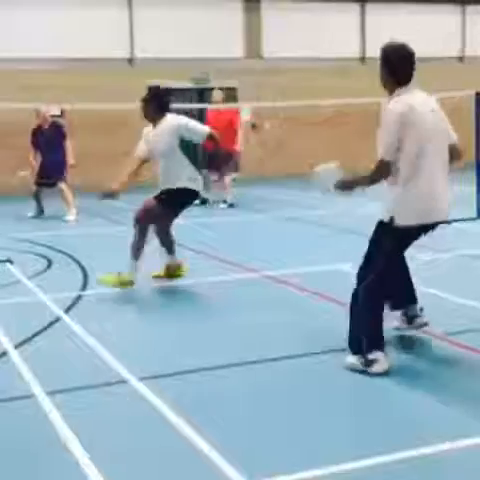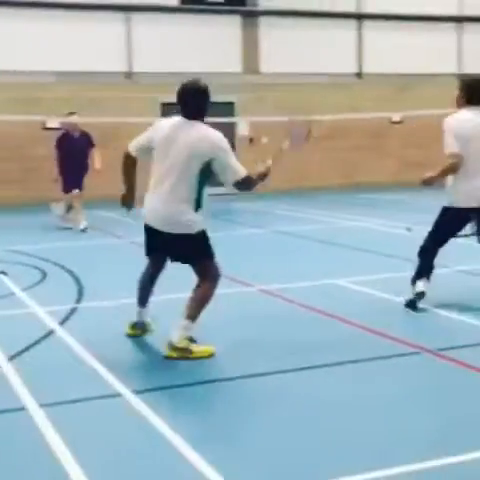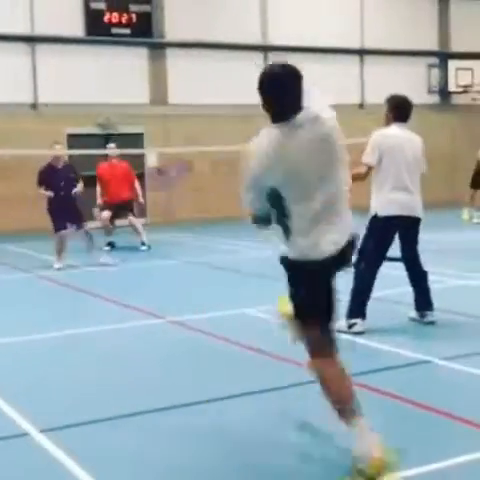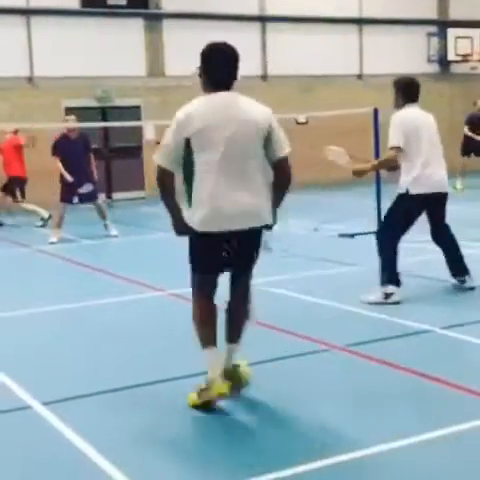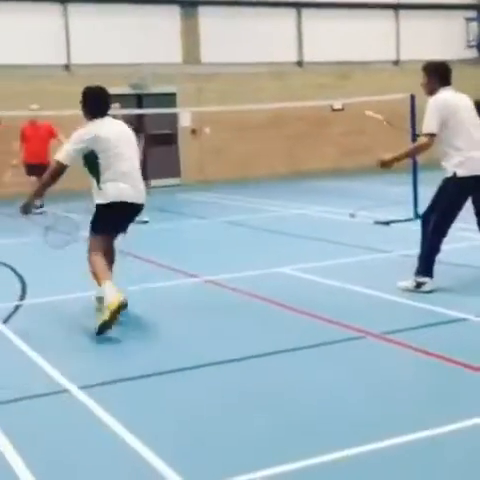
dt=1s
person 1, frame 1
left shoulder: (177, 124)
right shoulder: (149, 133)
left elbow: (211, 135)
right elbow: (138, 162)
right wrist: (119, 186)
left hip: (184, 186)
right hip: (169, 187)
left knee: (142, 217)
right knee: (161, 225)
left ankle: (130, 276)
right ankle: (174, 264)
person 1, frame 2
left shoulder: (160, 127)
right shoulder: (213, 139)
left elbow: (129, 155)
right elbow: (242, 183)
left wrist: (129, 191)
right wrist: (260, 175)
left hip: (153, 216)
right hip: (184, 221)
left knee: (155, 266)
right knee: (209, 277)
left ankle: (140, 321)
right ankle: (179, 340)
person 1, frame 3
left shoulder: (262, 153)
right shoulder: (323, 121)
left elbow: (260, 217)
left hip: (307, 253)
right hip: (342, 240)
left knee: (321, 351)
right ankle: (309, 319)
person 1, frame 4
left shoulder: (187, 115)
right shoulder: (262, 113)
left elbow: (164, 174)
right elbow: (283, 171)
left wrist: (176, 214)
right wrist: (272, 207)
left hip: (207, 219)
right hip: (252, 217)
left knee: (203, 292)
right knee: (240, 288)
left ankle: (214, 377)
right ankle: (231, 365)
person 1, frame 5
left shoulder: (86, 134)
right shoulder: (123, 127)
left elbow: (57, 169)
left wrist: (32, 198)
left hip: (113, 197)
right hip: (137, 196)
left knee: (96, 252)
right knee: (107, 241)
left ankle: (112, 299)
right ankle: (107, 294)
person 2, frame 1
left shoulder: (395, 109)
right shoulder: (429, 102)
left elbow: (385, 168)
right elbow: (455, 153)
left wrist: (353, 182)
left hip: (407, 208)
right hip: (435, 206)
left knee: (371, 276)
right knee: (389, 256)
left ankle: (370, 353)
right ankle: (411, 311)
person 2, frame 2
left shoulder: (454, 122)
left elbow: (454, 163)
left wrist: (434, 177)
left hip: (461, 198)
left knee: (431, 244)
left ankle: (420, 283)
person 2, frame 3
left shoulder: (381, 135)
right shoulder: (417, 140)
left elbow: (364, 172)
right elbow: (419, 173)
left hip: (387, 209)
right hip: (412, 209)
left knee: (366, 263)
right knee: (412, 259)
left ankle: (355, 319)
right ankle: (425, 310)
person 2, frame 4
left shoulder: (400, 117)
right shoulder: (428, 117)
left elbow: (393, 155)
left wrist: (368, 168)
right wrist: (397, 165)
left hip: (417, 187)
right hip: (439, 185)
left knee: (387, 233)
right knee: (441, 231)
left ankle: (390, 287)
right ankle: (463, 277)
person 2, frame 5
left shoulder: (437, 101)
left elbow: (427, 142)
left wrist: (394, 159)
right wrist: (443, 142)
left knee: (432, 220)
left ankle: (424, 277)
